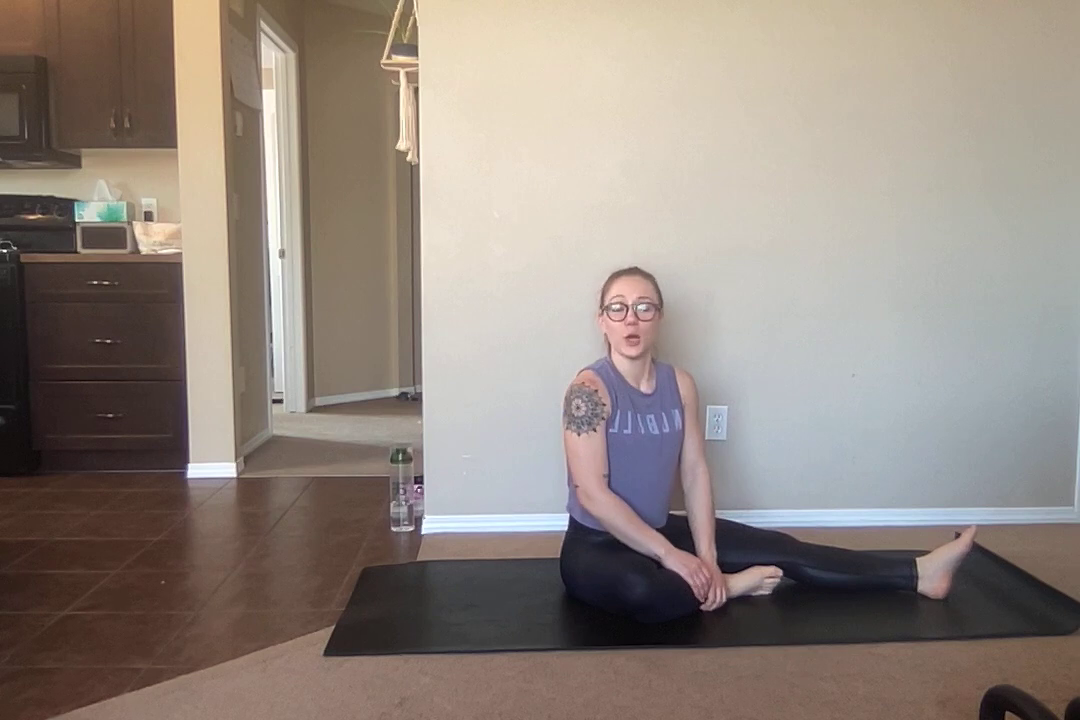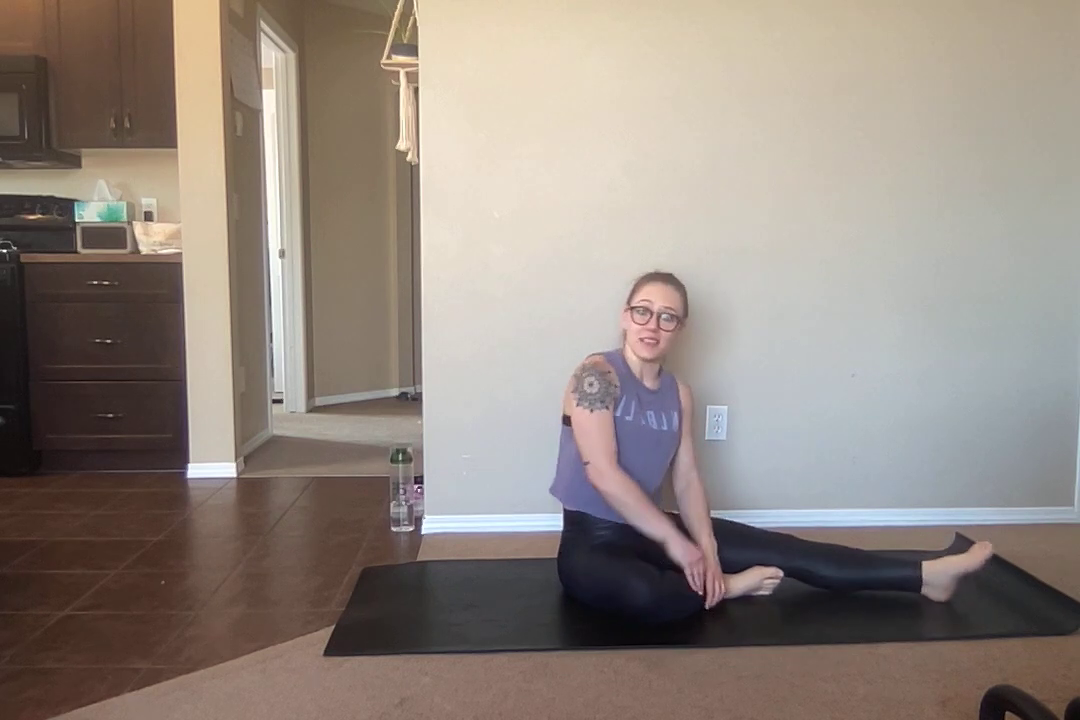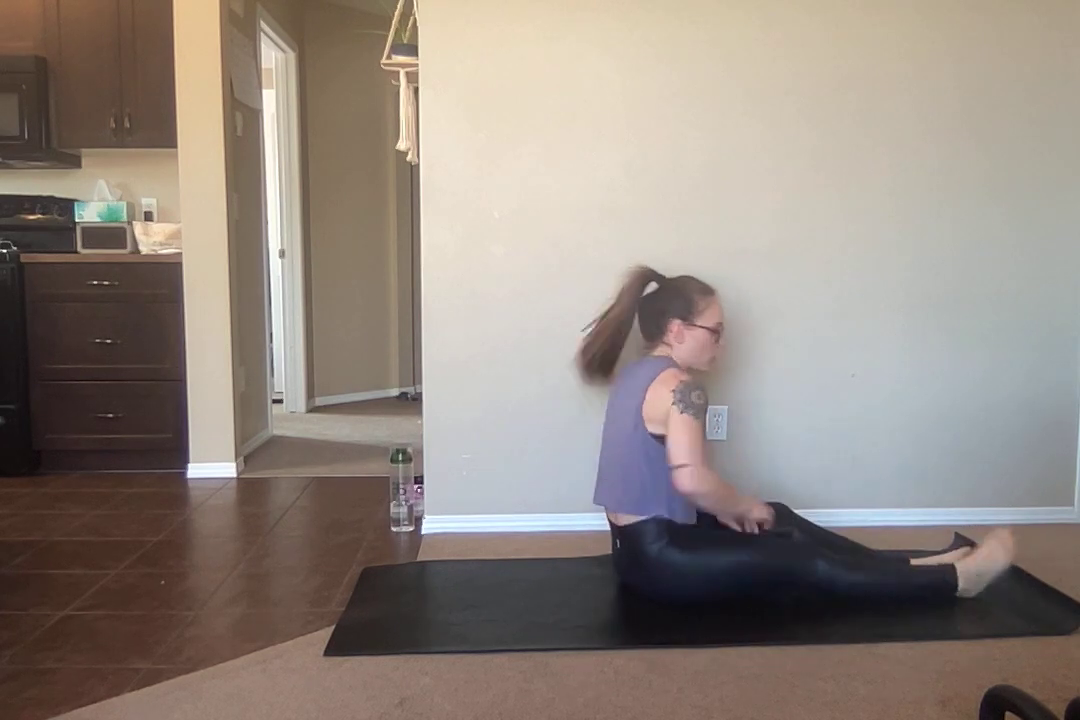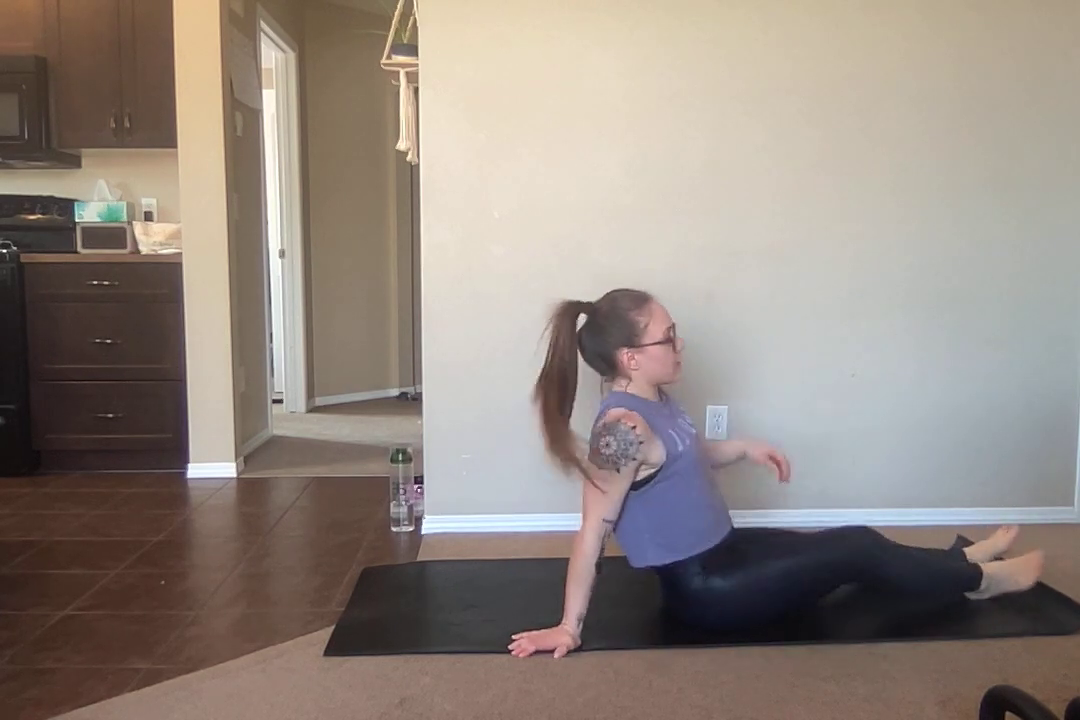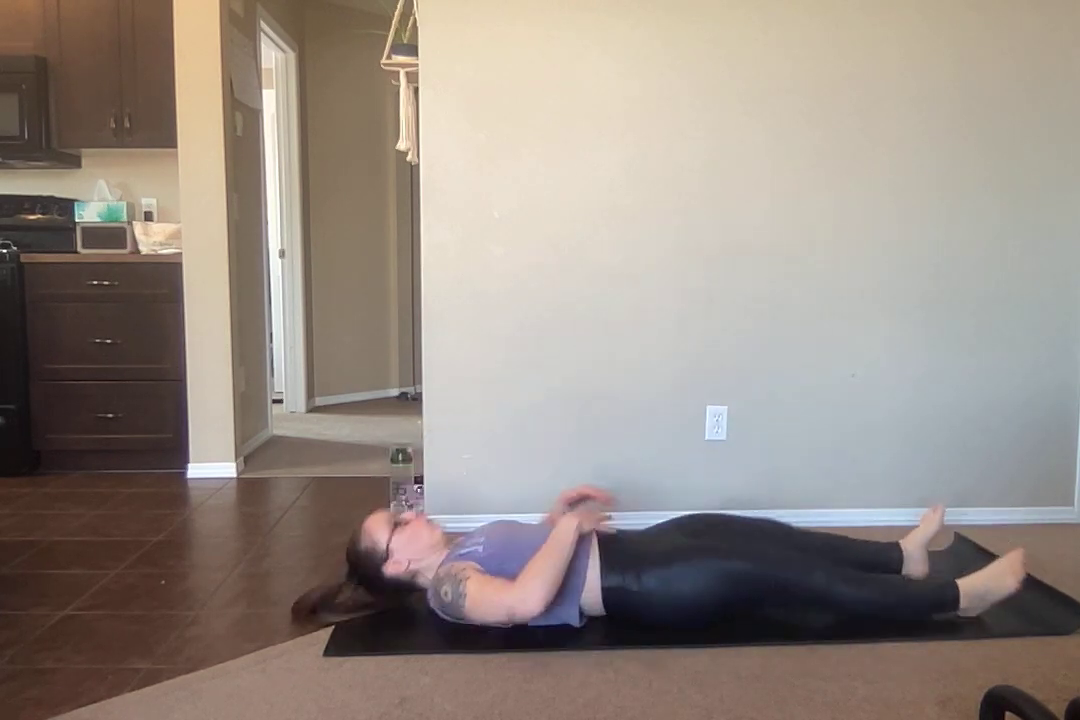
dt=1s
person 1, frame 1
left shoulder: (679, 384)
right shoulder: (590, 389)
left elbow: (695, 473)
right elbow: (592, 494)
left wrist: (706, 556)
right wrist: (669, 555)
left hip: (656, 531)
right hip: (596, 547)
left knee: (776, 547)
right knee: (642, 590)
left ankle: (918, 574)
right ankle: (726, 586)
person 1, frame 2
left shoulder: (677, 393)
right shoulder: (597, 374)
left elbow: (687, 480)
right elbow: (603, 474)
left wrist: (706, 550)
right wrist: (675, 542)
left hip: (649, 529)
right hip: (590, 544)
left knee: (778, 549)
right knee: (644, 595)
left ankle: (925, 576)
right ankle: (721, 587)
person 1, frame 3
left shoulder: (635, 375)
right shoulder: (678, 385)
right elbow: (690, 479)
left wrist: (728, 509)
right wrist: (745, 505)
left hip: (639, 548)
right hip: (660, 560)
left knee: (778, 521)
right knee: (807, 563)
left ankle: (909, 572)
right ankle: (954, 580)
person 1, frame 4
left shoulder: (653, 399)
right shoulder: (623, 428)
right elbow: (593, 533)
left wrist: (745, 447)
right wrist: (570, 626)
left hip: (720, 551)
right hip: (706, 590)
left knee: (845, 548)
right knee: (860, 549)
left ankle: (960, 561)
right ankle: (978, 579)
person 1, frame 5
left shoulder: (455, 552)
right shoulder: (444, 583)
right elbow: (529, 598)
left wrist: (559, 508)
right wrist: (570, 525)
left hip: (622, 552)
right hip: (640, 588)
left knee: (770, 534)
right knee: (804, 578)
left ankle: (901, 558)
right ankle: (957, 595)
